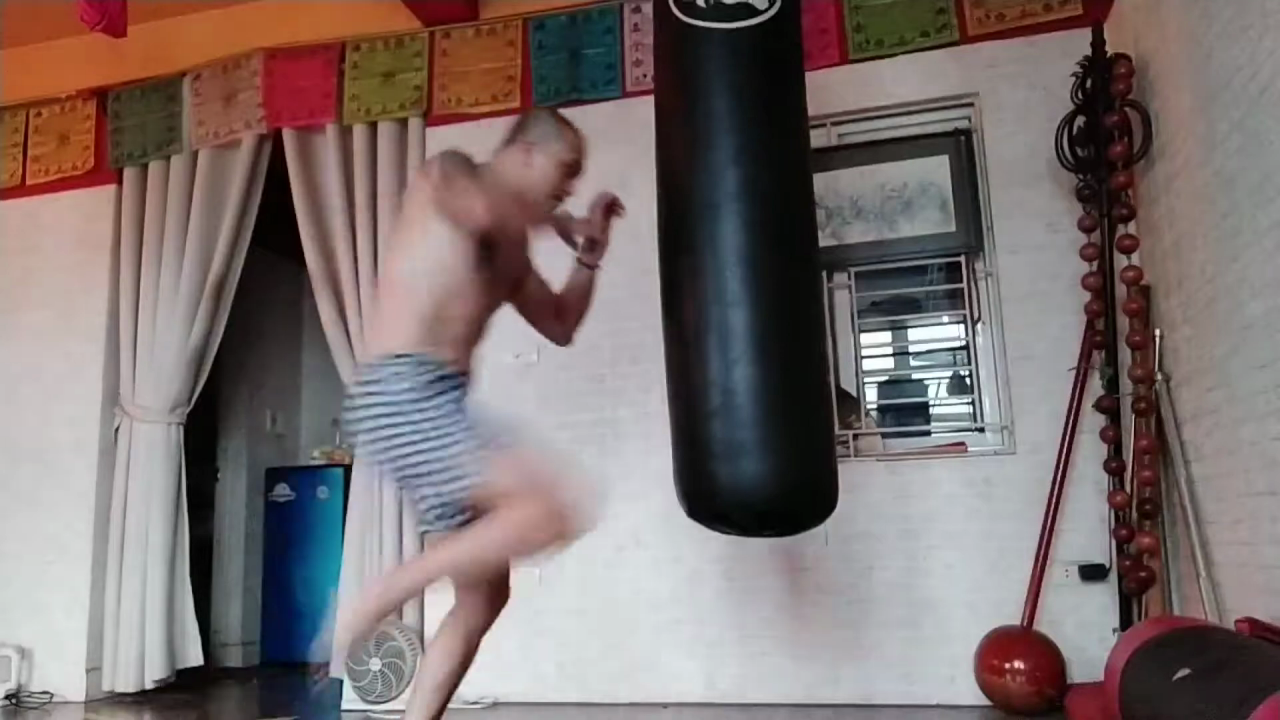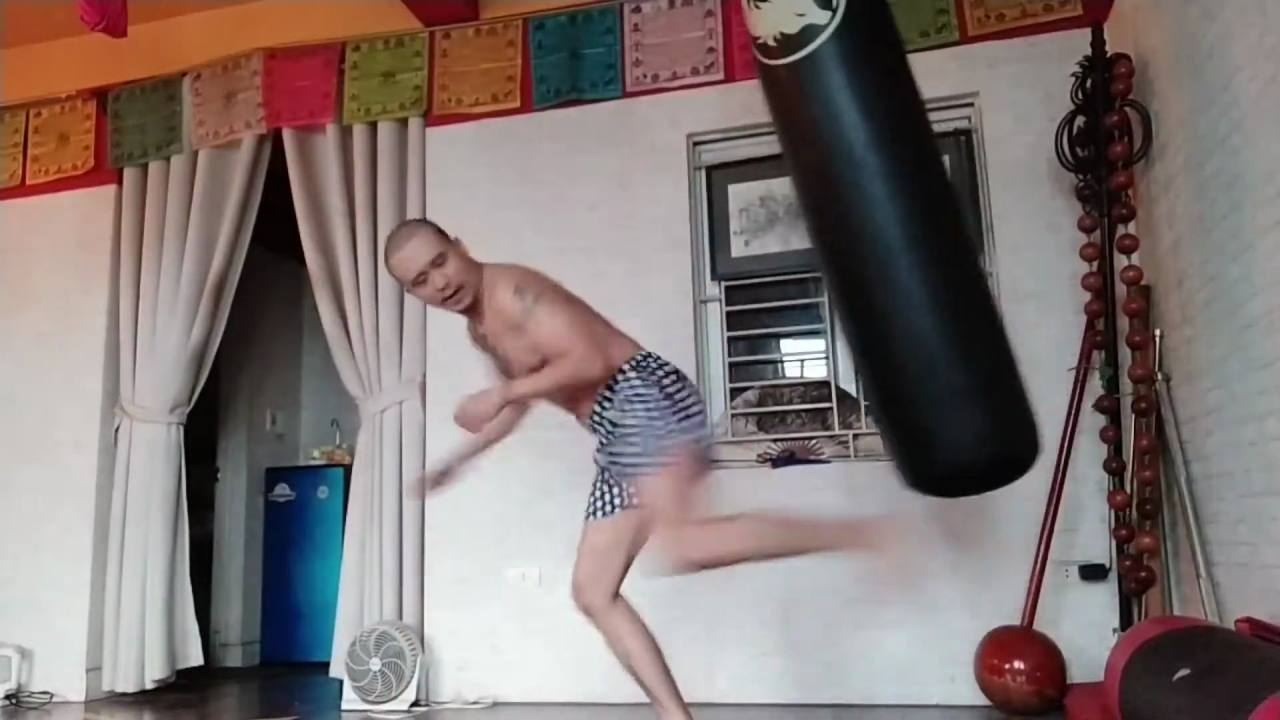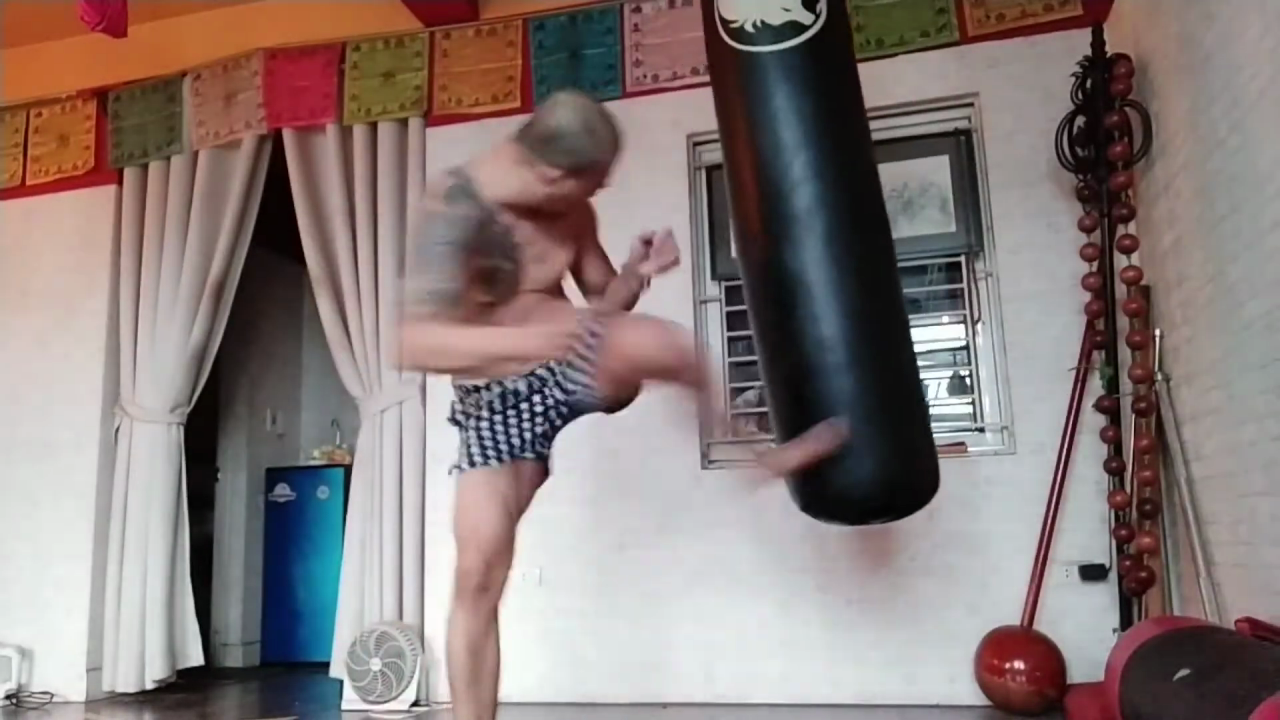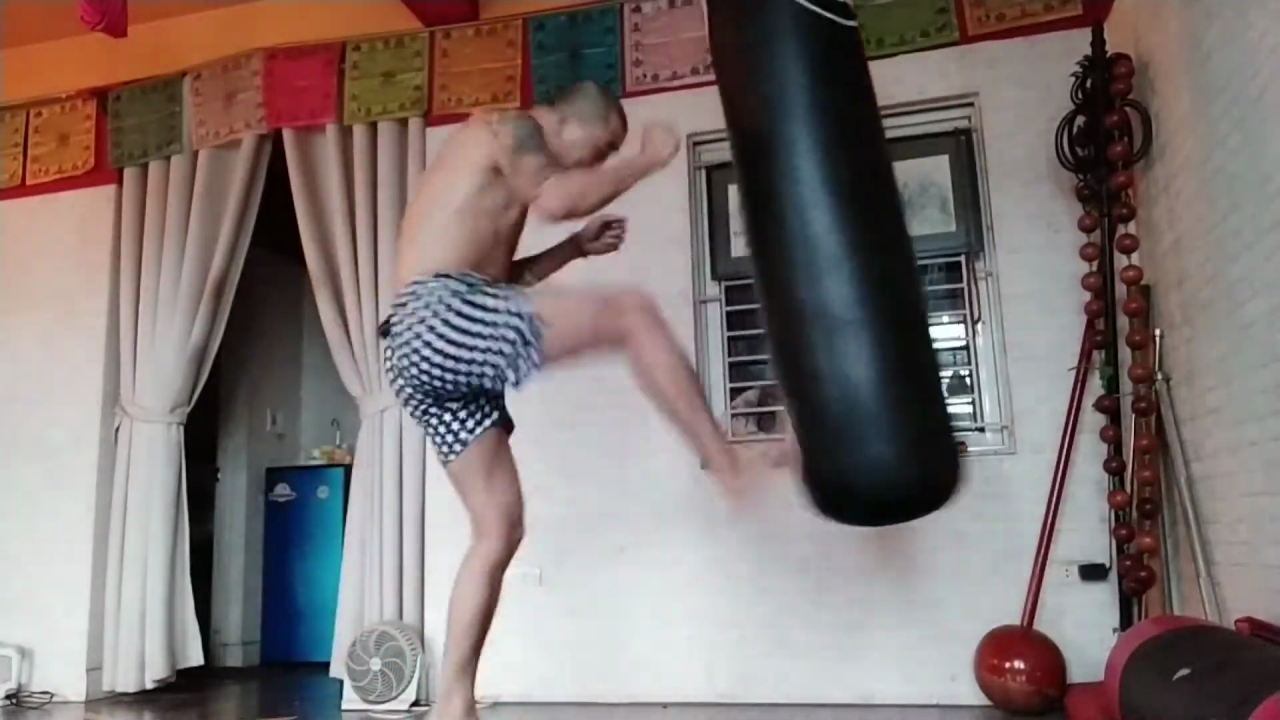
dt=1s
person 1, frame 1
left shoulder: (502, 251)
right shoulder: (448, 172)
left elbow: (561, 327)
right elbow: (476, 211)
left wrist: (592, 245)
right wrist: (553, 218)
left hip: (418, 407)
right hip: (405, 392)
left knee: (487, 592)
right knee: (550, 516)
right ankle: (373, 601)
person 1, frame 2
left shoulder: (512, 288)
right shoulder: (480, 328)
left elbow: (588, 363)
right elbow: (521, 400)
left wrist: (500, 394)
right wrist: (458, 460)
left hip: (644, 399)
right hip: (619, 434)
left knee: (685, 544)
right knee: (593, 592)
left ankle: (851, 536)
person 1, frame 3
left shoulder: (573, 209)
right shoulder: (449, 209)
left elbow: (606, 299)
right elbow: (420, 347)
left wrist: (644, 271)
right wrist: (528, 338)
left hip: (571, 364)
right hip: (495, 398)
left knee: (657, 343)
right knee: (478, 573)
left ankle: (775, 453)
person 1, frame 4
left shoulder: (500, 167)
right shoulder: (509, 129)
left elbow: (500, 277)
right elbow: (555, 199)
left wrist: (577, 248)
right wrist: (643, 161)
left hip: (430, 344)
right hip: (440, 313)
left knee: (500, 527)
right knee: (634, 313)
right ankle: (723, 456)
